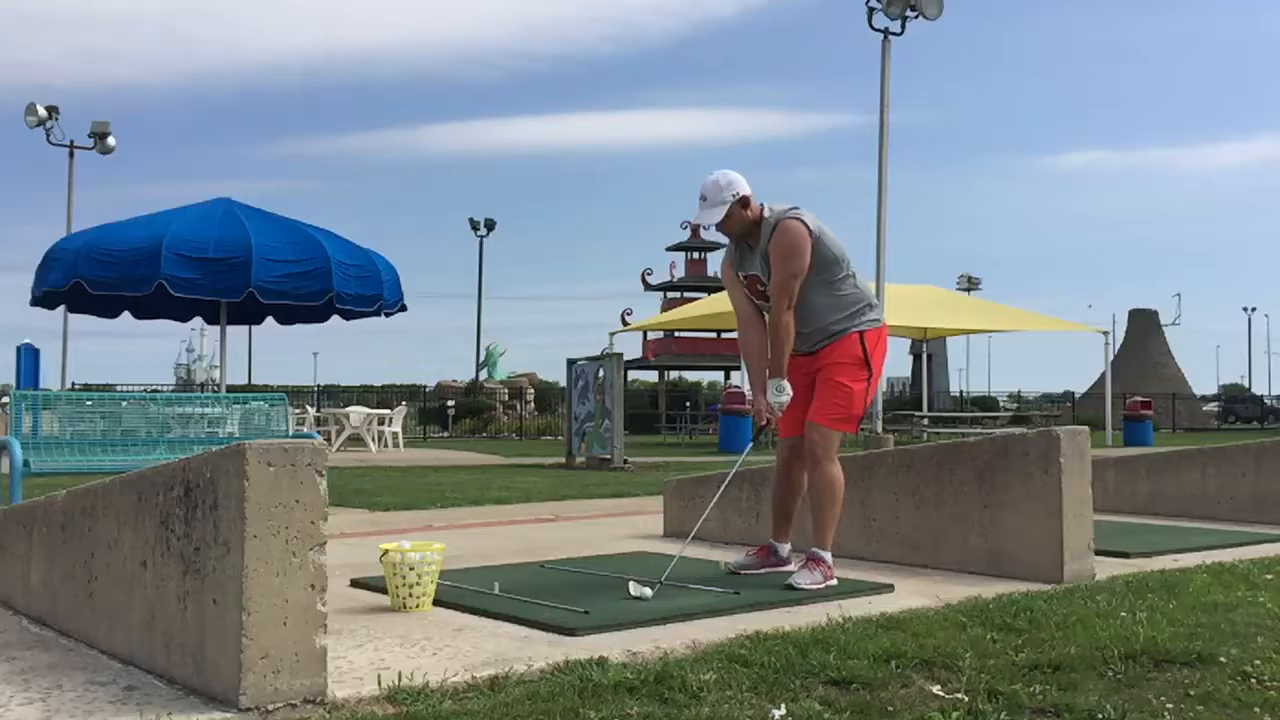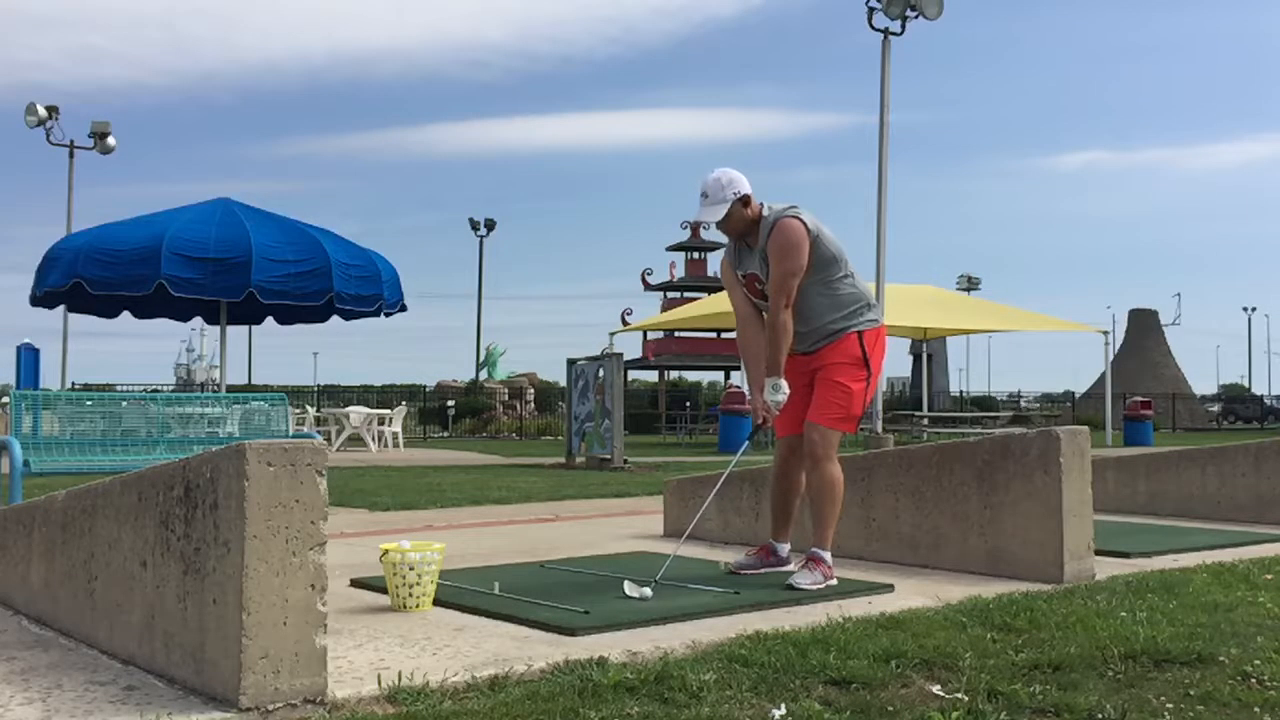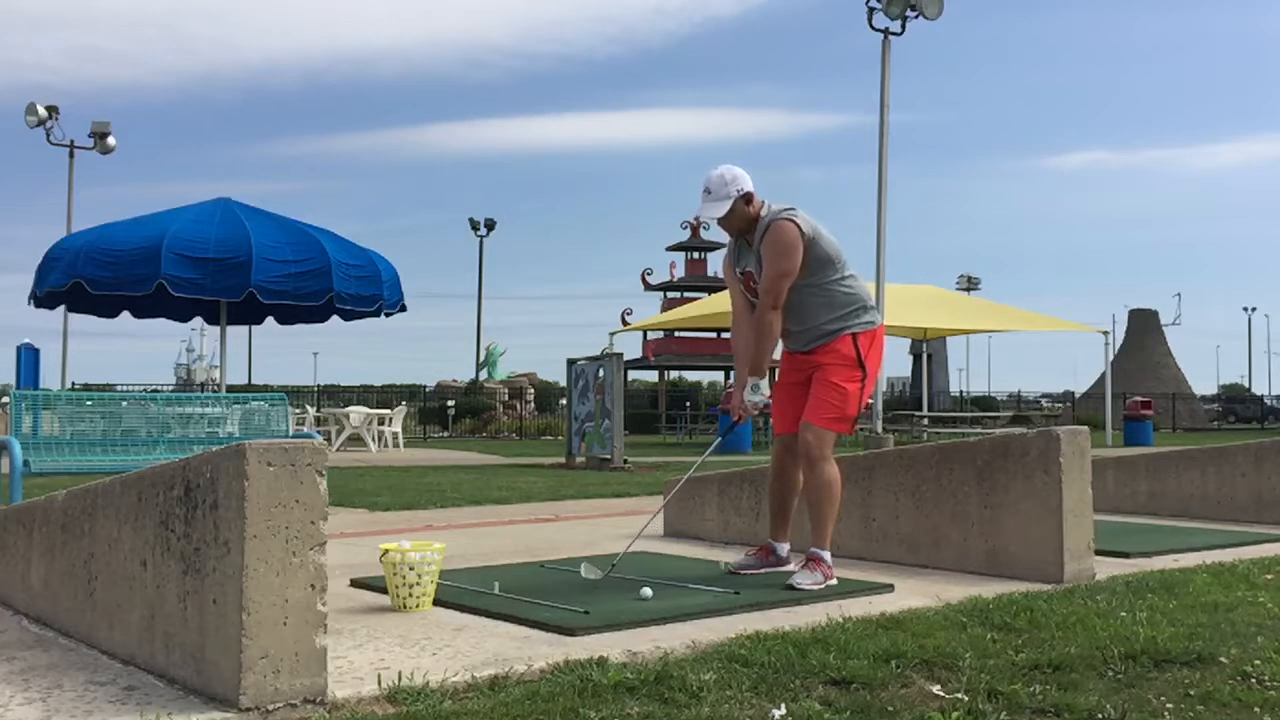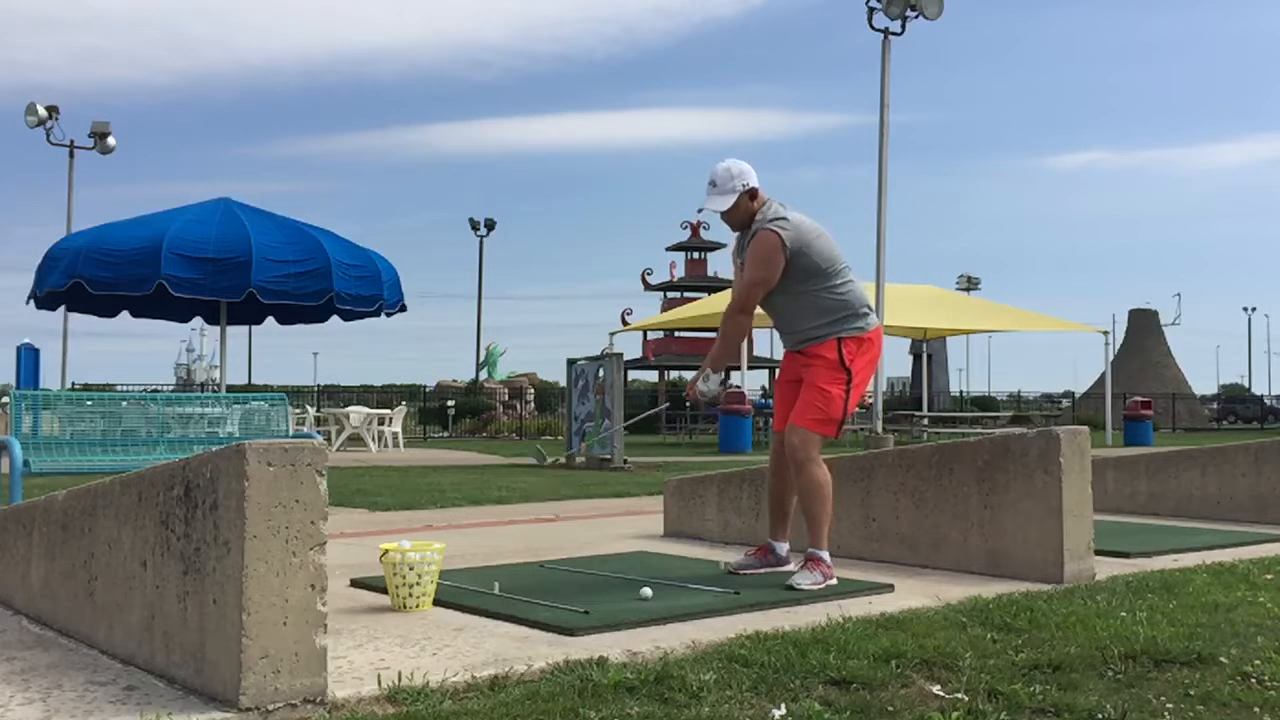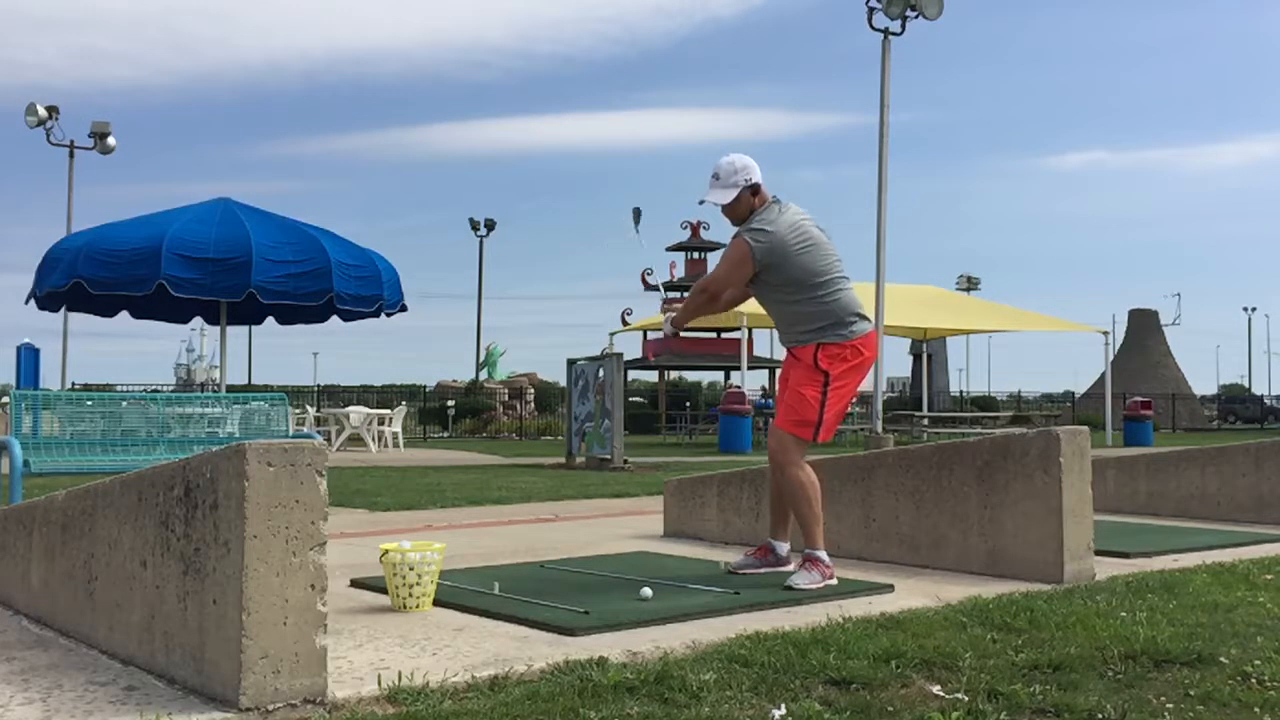
dt=1s
person 1, frame 1
left shoulder: (788, 230)
right shoulder: (733, 261)
left elbow: (782, 312)
right elbow: (750, 326)
left wrist: (777, 383)
right wrist: (759, 392)
left hip: (853, 338)
right hip: (804, 350)
left knee: (819, 447)
right knee: (790, 449)
left ankle: (822, 559)
right ankle: (778, 548)
person 1, frame 2
left shoulder: (787, 227)
right shoulder: (732, 261)
left elbow: (780, 310)
right elbow: (749, 325)
left wrist: (775, 381)
right wrist: (757, 389)
left hip: (851, 339)
right hip: (803, 350)
left knee: (818, 446)
right knee: (787, 449)
left ankle: (821, 559)
right ankle: (778, 549)
person 1, frame 3
left shoulder: (783, 229)
right shoulder: (734, 256)
left elbow: (770, 311)
right elbow: (743, 322)
left wrist: (756, 382)
right wrist: (740, 386)
left hip: (849, 341)
right hip: (801, 349)
left knee: (814, 444)
right knee: (785, 448)
left ankle: (821, 559)
right ankle: (777, 548)
person 1, frame 4
left shoulder: (773, 234)
right shoulder: (746, 240)
left elbow: (741, 312)
right elbow: (739, 311)
left wrist: (710, 371)
right wrist: (710, 368)
left hip: (845, 344)
right hip: (802, 347)
left knee: (802, 446)
right knee: (782, 447)
left ankle: (820, 559)
right ankle: (777, 548)
person 1, frame 5
left shoulder: (755, 239)
right shoulder: (784, 214)
left elbow: (709, 289)
right elbow: (740, 289)
left wrist: (676, 319)
right wrist: (690, 311)
left hip: (836, 349)
right hip: (809, 348)
left knee: (786, 448)
right knee: (782, 447)
left ankle: (818, 560)
right ankle: (777, 548)
